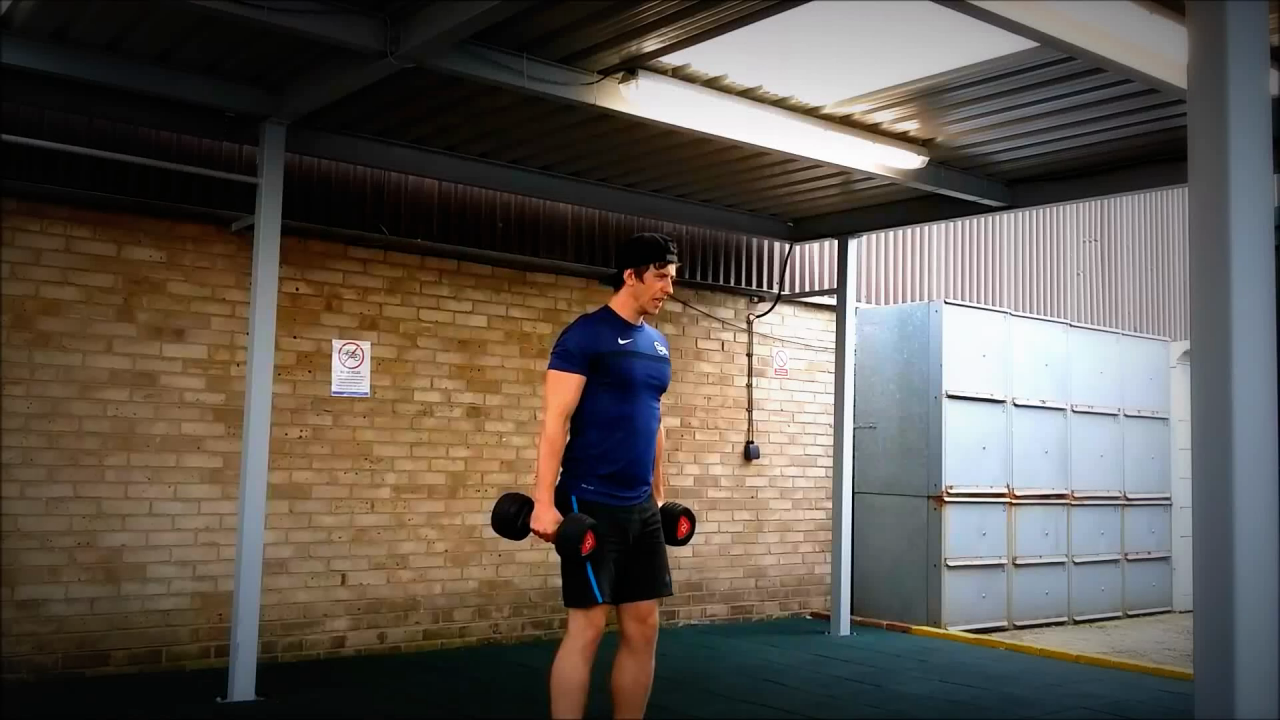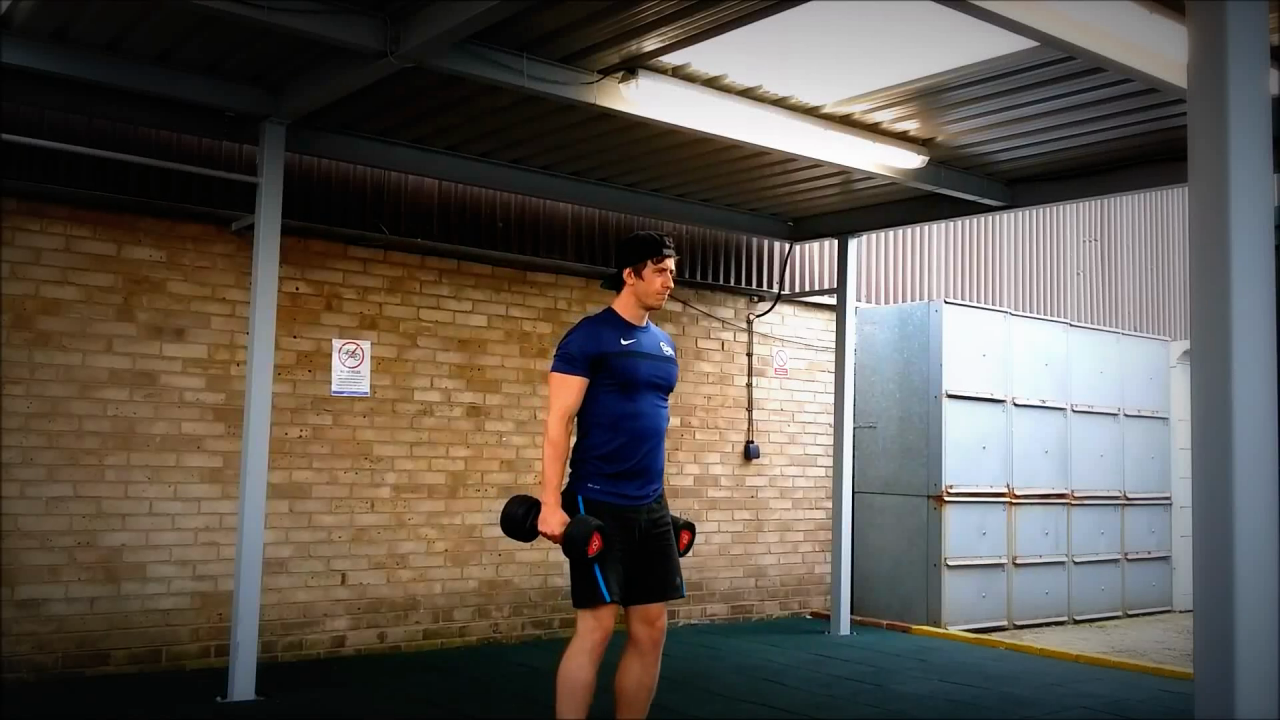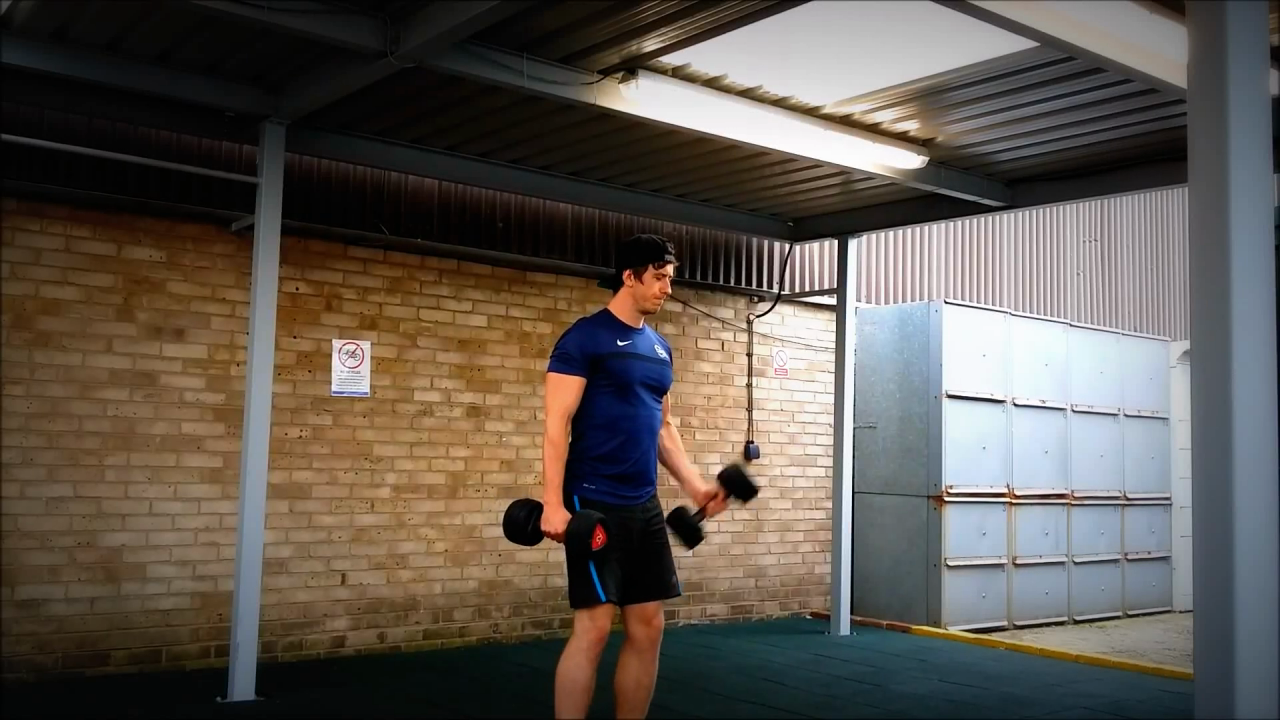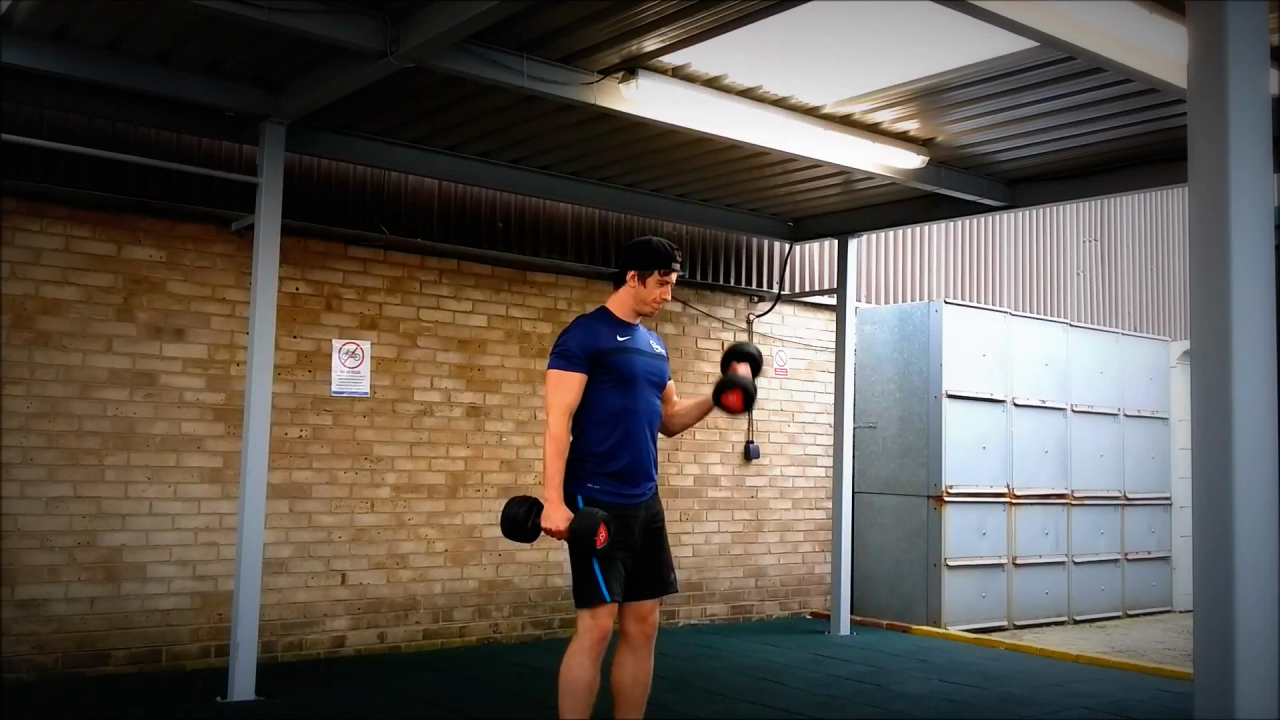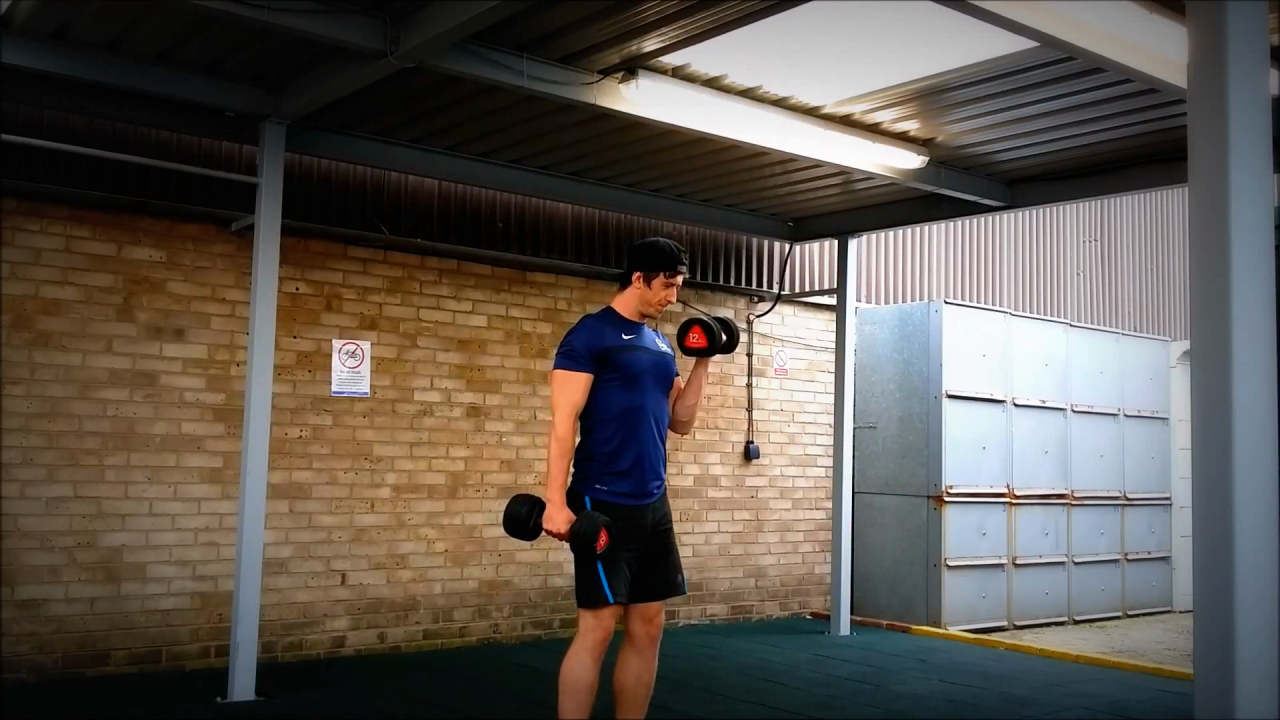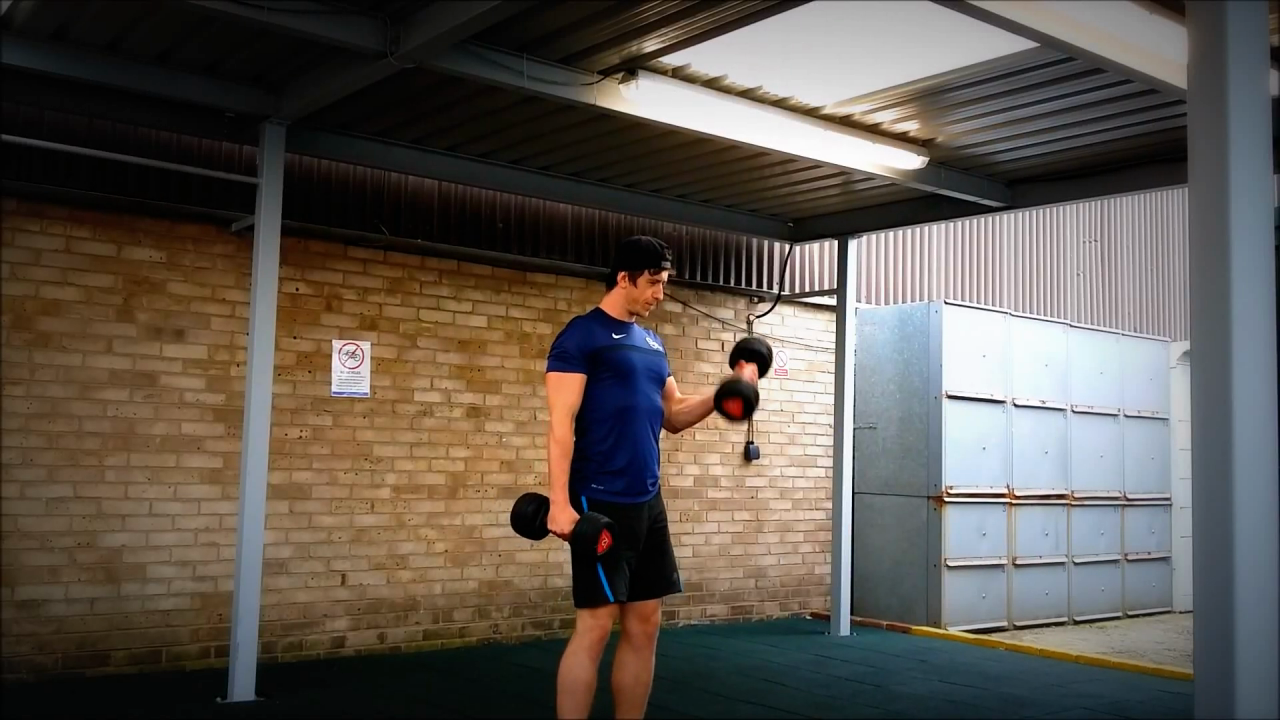
dt=0.3s
person 1, frame 1
left shoulder: (657, 344)
right shoulder: (586, 336)
right elbow: (555, 420)
left wrist: (658, 493)
right wrist: (545, 501)
left hip: (639, 505)
right hip: (590, 502)
left knee: (643, 628)
right knee: (587, 627)
person 1, frame 2
left shoulder: (664, 345)
right shoulder: (589, 337)
right elbow: (558, 423)
right wrist: (551, 503)
left hip: (650, 506)
right hip: (598, 503)
left knee: (651, 630)
right knee: (596, 627)
person 1, frame 3
left shoulder: (657, 347)
right shoulder: (585, 338)
right elbow: (557, 424)
left wrist: (694, 484)
right wrist: (553, 503)
left hip: (644, 505)
right hip: (594, 501)
left knee: (647, 629)
right knee: (593, 627)
person 1, frame 4
left shoulder: (654, 344)
right shoulder: (584, 335)
left elbow: (668, 421)
right elbow: (558, 420)
left wrist: (712, 398)
right wrist: (553, 499)
left hip: (645, 502)
right hip: (596, 502)
left knee: (642, 625)
right knee: (596, 626)
person 1, frame 5
left shoulder: (660, 344)
right shoulder: (590, 335)
left elbow: (680, 421)
right elbow: (564, 420)
left wrist: (701, 361)
right wrist: (556, 501)
left hip: (653, 502)
right hip: (604, 502)
left knee: (647, 628)
right knee: (598, 627)
person 1, frame 6
left shoulder: (651, 342)
right shoulder: (581, 336)
left elbow: (673, 413)
right elbow: (561, 422)
right wrist: (560, 501)
left hip: (647, 500)
right hip: (600, 501)
left knee: (644, 624)
right knee: (595, 624)
